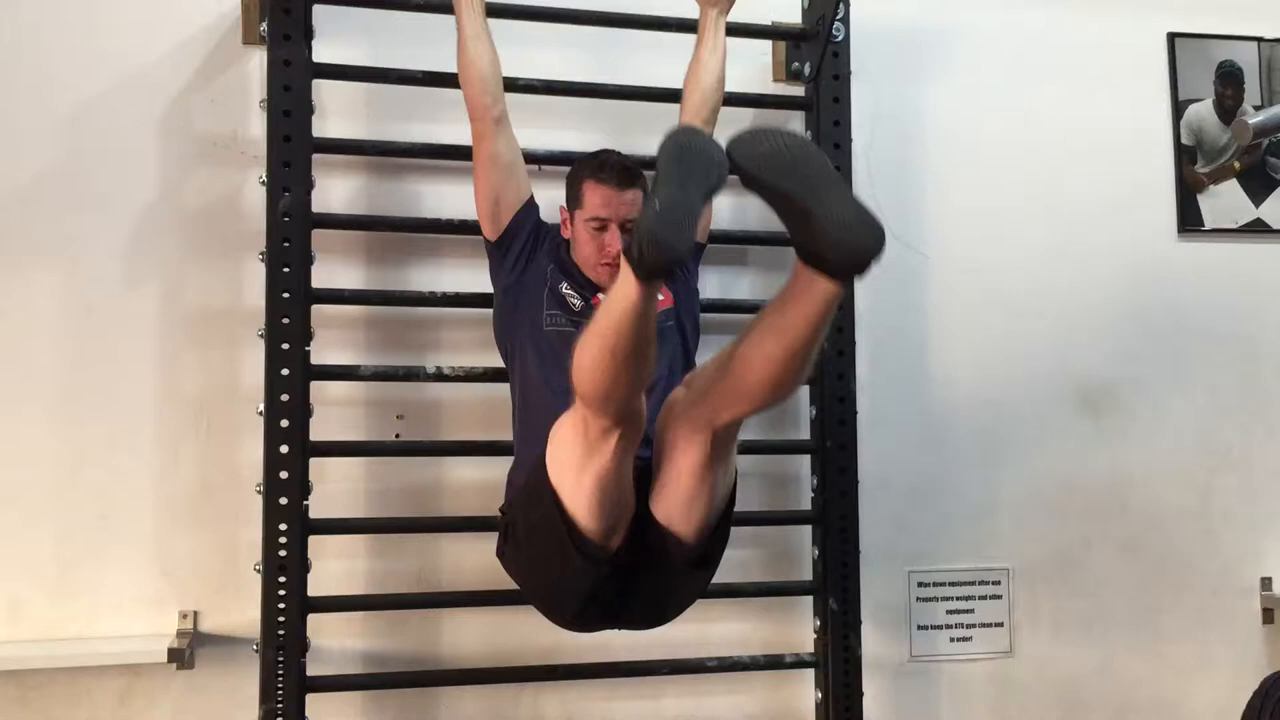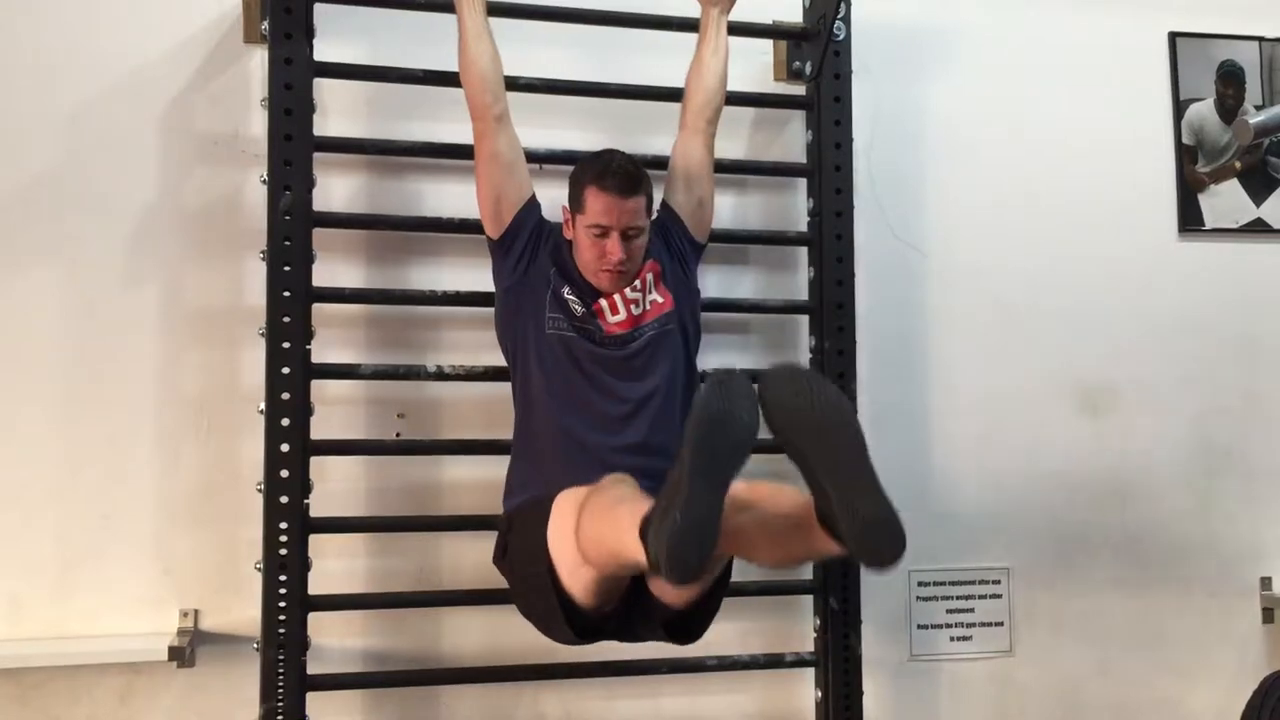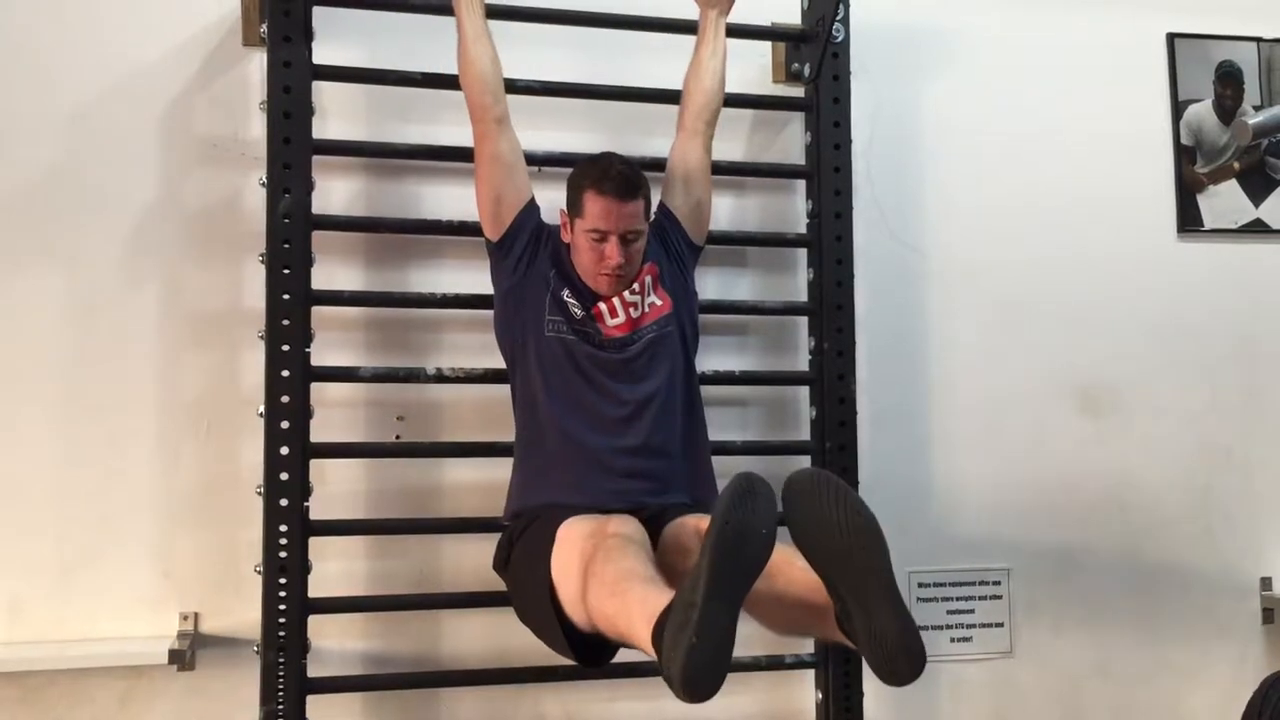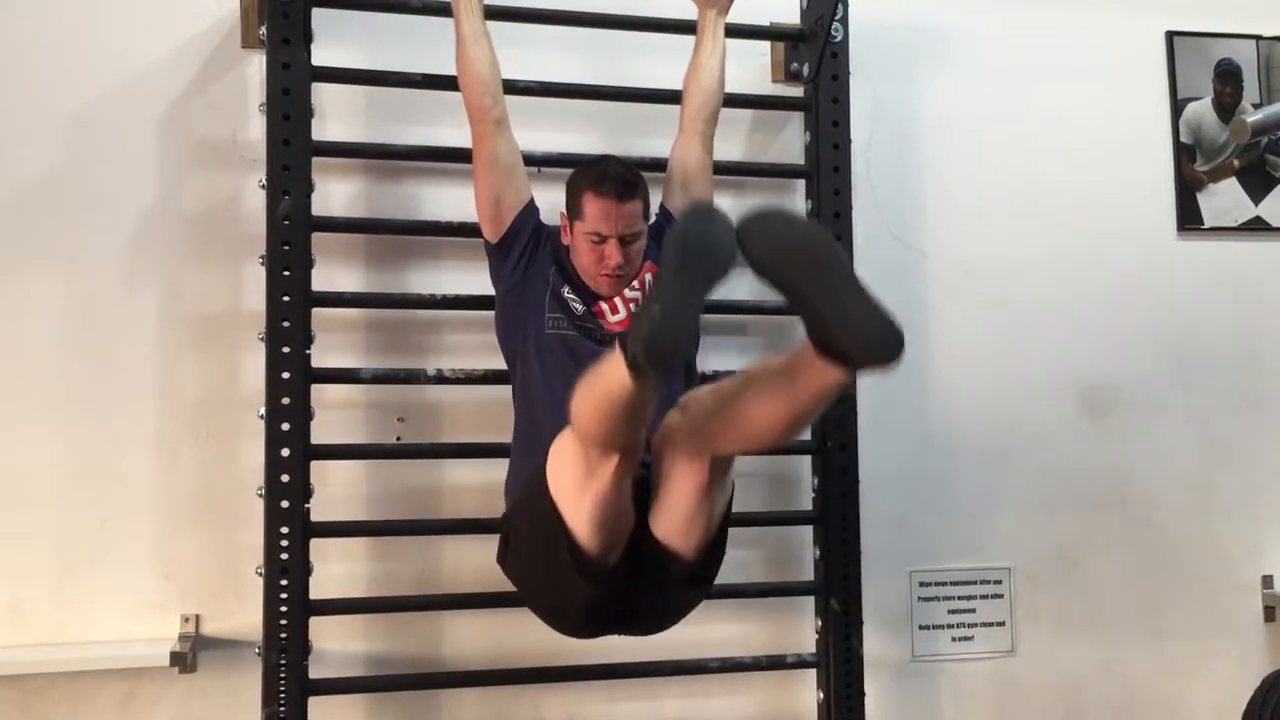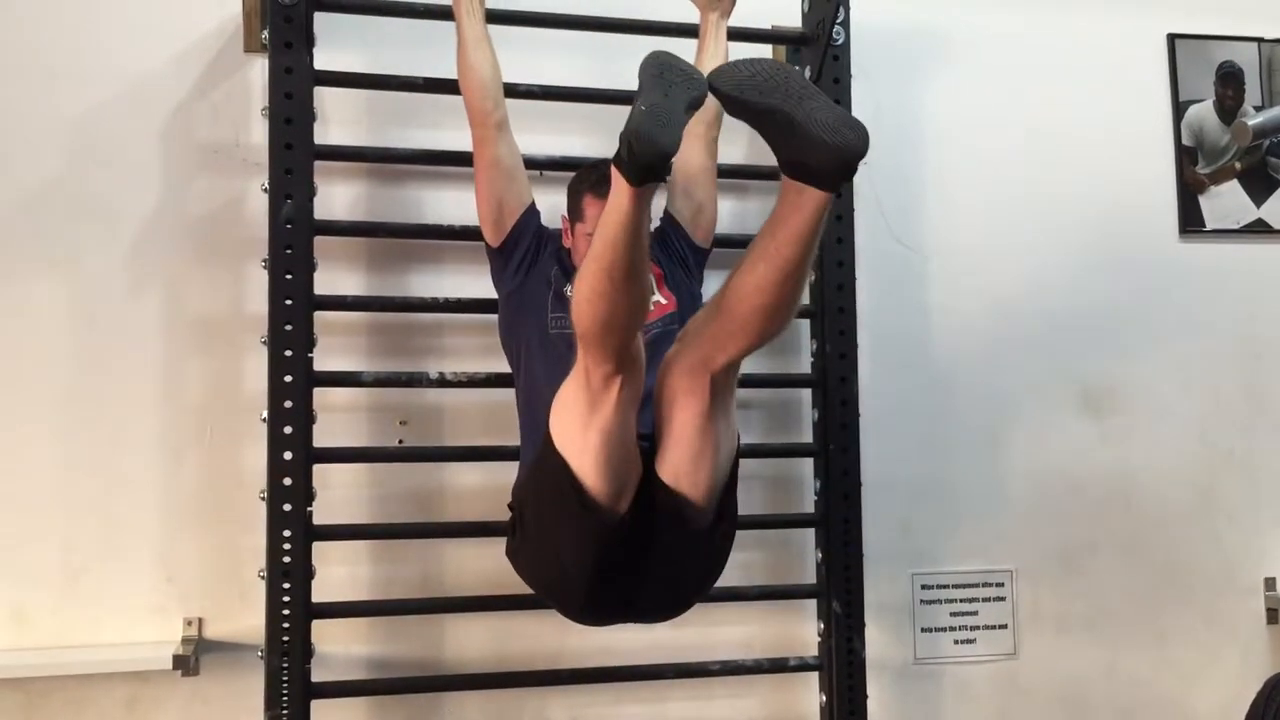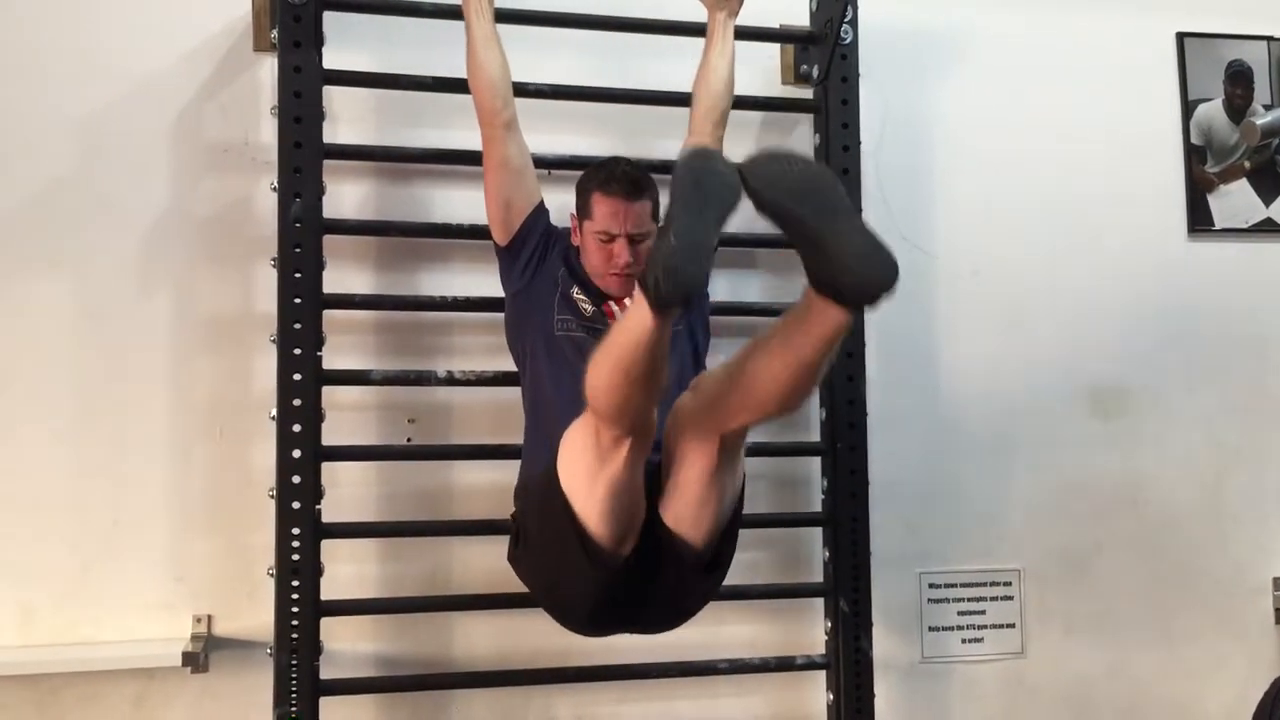
dt=0.7s
person 1, frame 1
left shoulder: (679, 269)
right shoulder: (530, 268)
left elbow: (696, 126)
right elbow: (489, 121)
left hip: (665, 551)
right hip: (565, 547)
left knee: (700, 401)
right knee: (611, 401)
left ankle: (826, 265)
right ankle: (653, 266)
person 1, frame 2
left shoulder: (670, 263)
right shoulder: (531, 266)
left elbow: (698, 127)
right elbow: (491, 119)
right hip: (559, 547)
left knee: (713, 506)
right knee: (613, 497)
left ankle: (844, 515)
right ankle: (674, 528)
person 1, frame 3
left shoulder: (669, 266)
right shoulder: (530, 271)
left elbow: (695, 132)
right elbow: (491, 124)
left hip: (671, 527)
right hip: (559, 537)
left knee: (716, 543)
right knee: (613, 545)
left ankle: (855, 614)
right ankle: (679, 629)
person 1, frame 4
left shoulder: (665, 261)
right shoulder: (529, 269)
left elbow: (697, 130)
right elbow: (489, 125)
left hip: (664, 562)
right hip: (565, 555)
left knee: (694, 424)
right knee: (603, 426)
left ankle: (836, 351)
right ankle: (649, 351)
person 1, frame 5
left shoulder: (674, 265)
right shoulder: (531, 269)
left elbow: (702, 133)
right elbow: (490, 127)
left hip: (678, 547)
right hip: (575, 545)
left knee: (702, 352)
right knee: (610, 352)
person 1, frame 6
left shoulder: (681, 265)
right shoulder: (539, 270)
left elbow: (706, 138)
right elbow: (499, 127)
left hip: (677, 558)
right hip: (578, 558)
left knee: (706, 411)
right knee: (621, 409)
left ankle: (838, 286)
